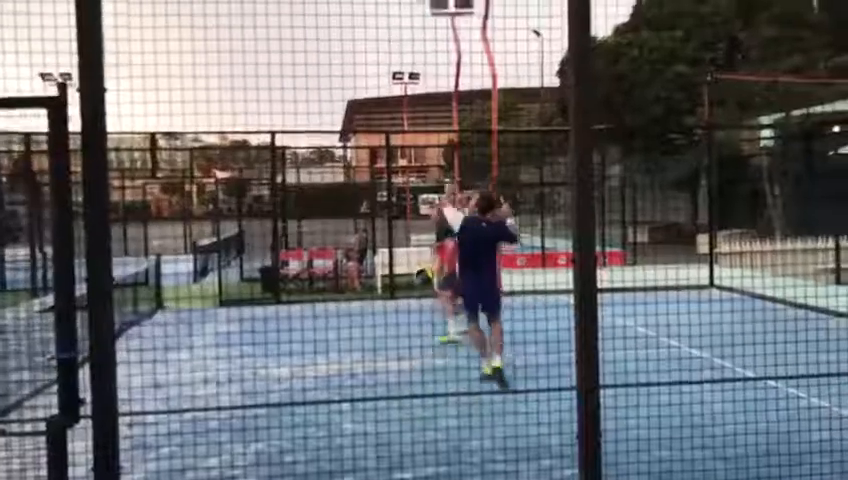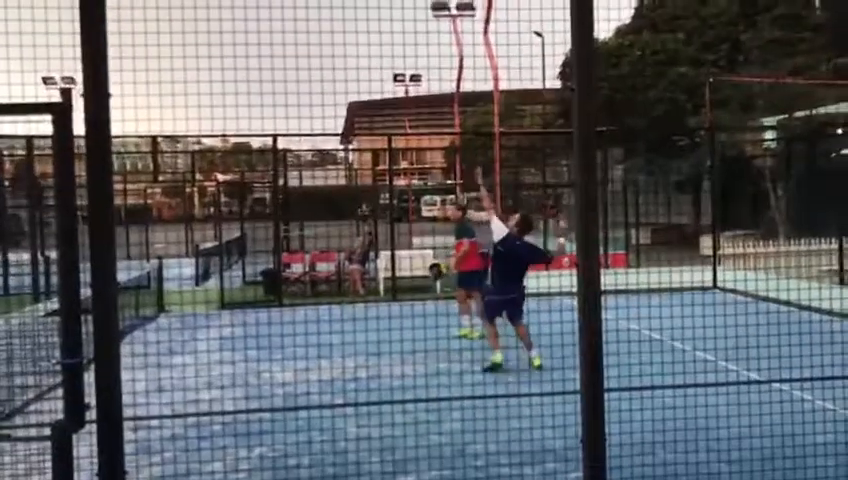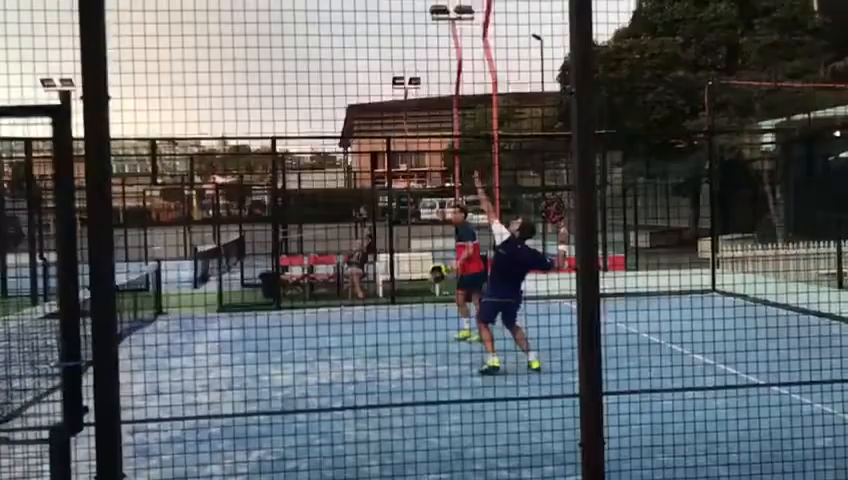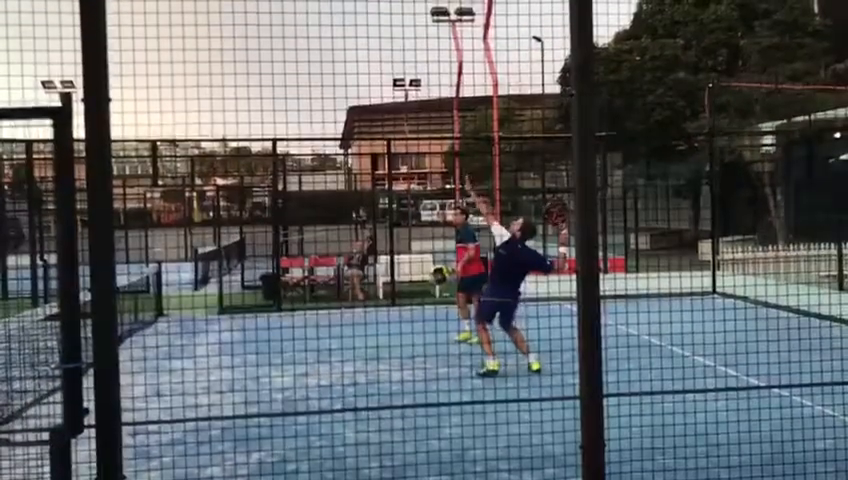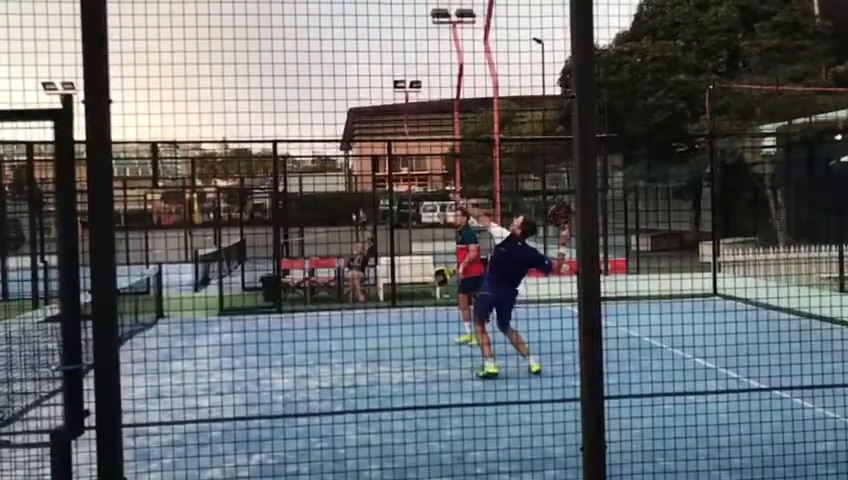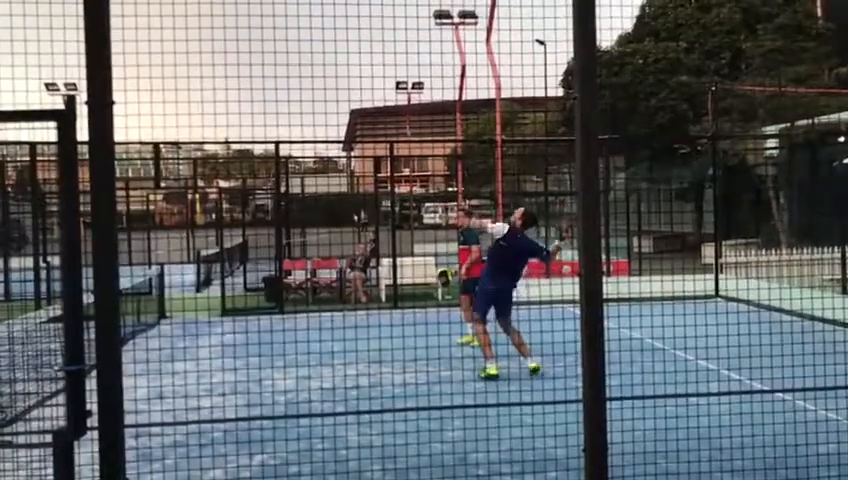
dt=0.5s
person 1, frame 1
left shoulder: (464, 222)
right shoulder: (497, 227)
left elbow: (445, 208)
right elbow: (514, 238)
right wrist: (506, 218)
left hip: (467, 282)
right hip: (488, 282)
left knee: (473, 323)
right knee: (495, 322)
left ankle: (486, 365)
right ankle: (496, 363)
person 1, frame 2
left shoulder: (503, 237)
right shoulder: (530, 249)
left elbow: (489, 209)
right elbow: (555, 257)
left wrist: (481, 184)
right wrist: (561, 236)
left hip: (496, 292)
right hip: (516, 293)
left knee: (489, 320)
right knee: (517, 322)
left ankle: (497, 356)
right ankle: (534, 357)
person 1, frame 3
left shoulder: (504, 239)
right shoulder: (532, 255)
left elbow: (490, 212)
right elbow: (555, 265)
left wrist: (479, 187)
left hip: (494, 295)
right hip: (513, 296)
left knee: (483, 323)
right knee: (511, 325)
left ankle: (492, 360)
right ankle: (532, 358)
person 1, frame 4
left shoulder: (505, 240)
right shoulder: (531, 255)
left elbow: (488, 215)
right elbow: (553, 269)
left wrist: (473, 195)
left hip: (492, 295)
right hip: (511, 296)
left knee: (481, 323)
right knee: (508, 325)
left ankle: (491, 362)
right ankle: (532, 359)
person 1, frame 5
left shoulder: (505, 237)
right shoulder: (531, 253)
left elbow: (485, 221)
right elbow: (554, 267)
left hip: (489, 291)
right hip: (508, 294)
left knee: (479, 323)
right knee: (505, 326)
left ankle: (490, 366)
right ankle: (531, 361)
person 1, frame 6
left shoulder: (505, 230)
right shoulder: (529, 244)
left elbow: (480, 225)
right elbow: (549, 256)
right wrist: (559, 243)
left hip: (488, 284)
right hip: (507, 287)
left knee: (479, 322)
right knee: (507, 324)
left ankle: (491, 366)
right ankle: (530, 361)
person 2, frame 1
left shoulder: (444, 227)
right shoulder: (443, 227)
left elbow: (450, 247)
left wrist: (445, 266)
left hip: (452, 268)
right hip: (452, 267)
left knee: (445, 297)
right knee: (451, 298)
left ankle: (453, 333)
right ankle: (455, 329)
person 2, frame 2
left shoulder: (464, 226)
right shoulder: (460, 225)
left elbow: (466, 247)
left wrist: (455, 259)
right wrist: (455, 259)
left hip: (473, 268)
right hip: (465, 268)
left knee: (476, 297)
right knee: (461, 296)
right ankle: (467, 327)
person 2, frame 3
left shoulder: (466, 229)
right shoulder: (460, 229)
left elbow: (470, 250)
left wrist: (459, 262)
right wrist: (458, 263)
left hip: (474, 271)
right hip: (466, 271)
left knee: (476, 300)
right knee: (460, 299)
right ankle: (466, 330)
person 2, frame 4
left shoulder: (467, 231)
right shoulder: (459, 231)
left elbow: (471, 252)
left wrist: (461, 264)
right wrist: (458, 265)
left hip: (474, 272)
right hip: (466, 273)
left knee: (476, 302)
right knee: (461, 301)
right ankle: (467, 332)
person 2, frame 5
left shoulder: (468, 232)
right shoulder: (460, 232)
left elbow: (473, 253)
left wrist: (463, 265)
right wrist: (459, 267)
left hip: (474, 273)
right hip: (466, 273)
right knee: (463, 302)
right ankle: (469, 334)
person 2, frame 6
left shoulder: (471, 233)
right shoulder: (461, 233)
left elbow: (475, 253)
left wrist: (465, 266)
right wrist: (460, 268)
left hip: (475, 274)
right hip: (466, 274)
right knee: (464, 303)
right ankle: (471, 334)
